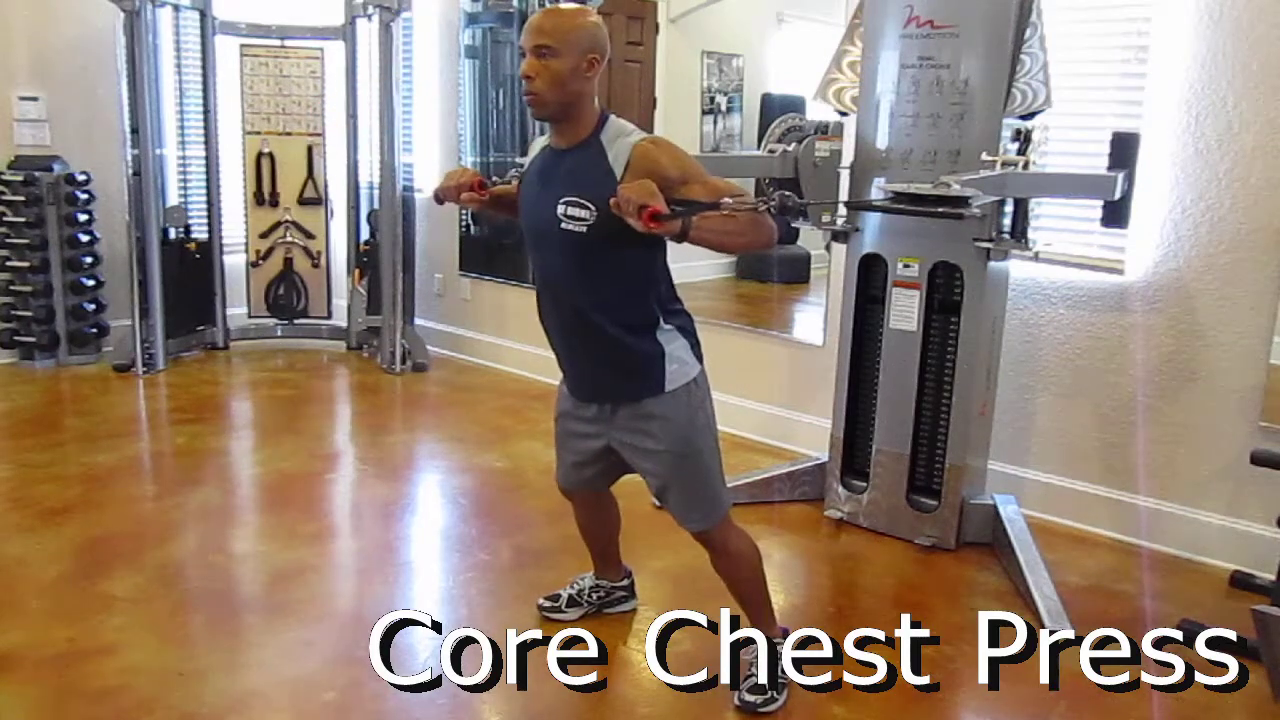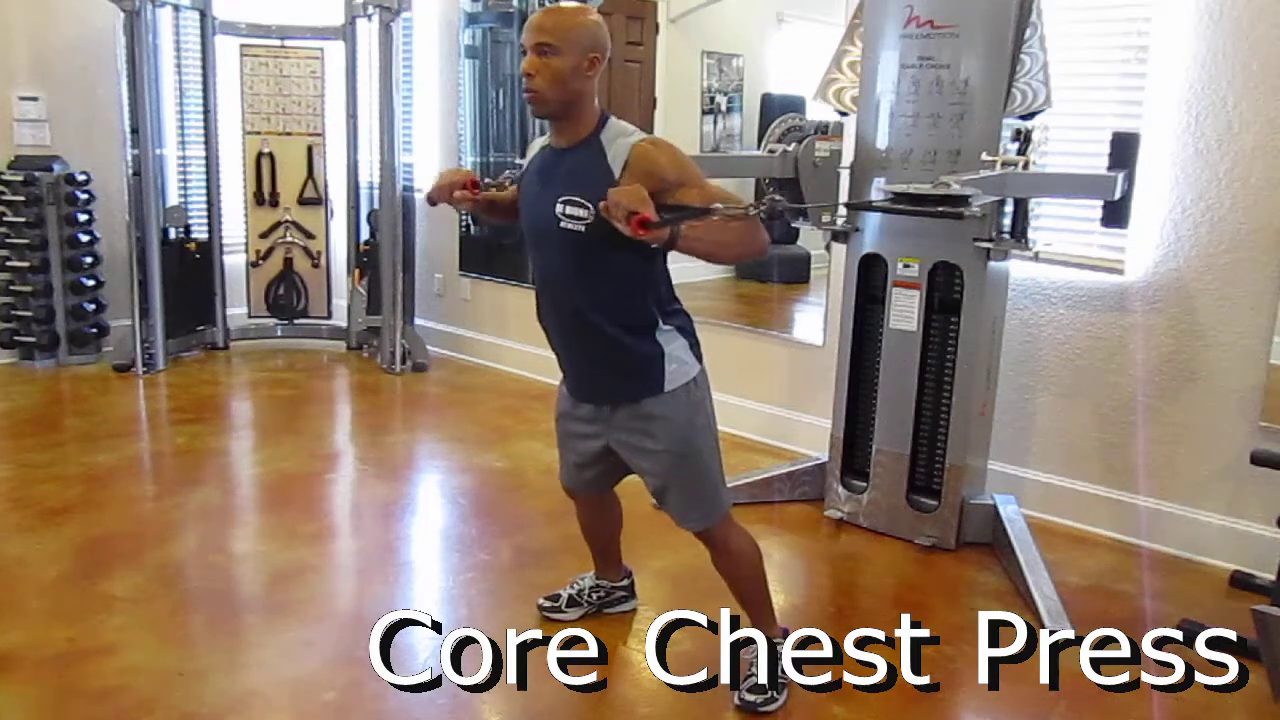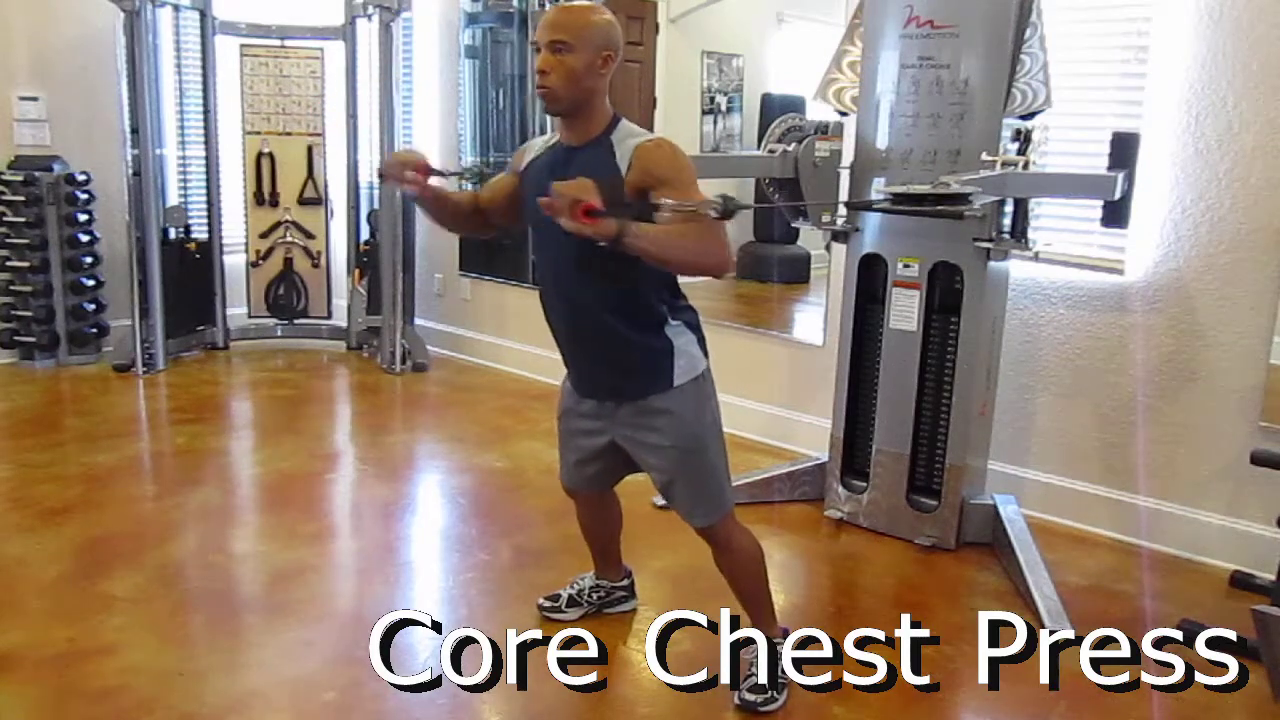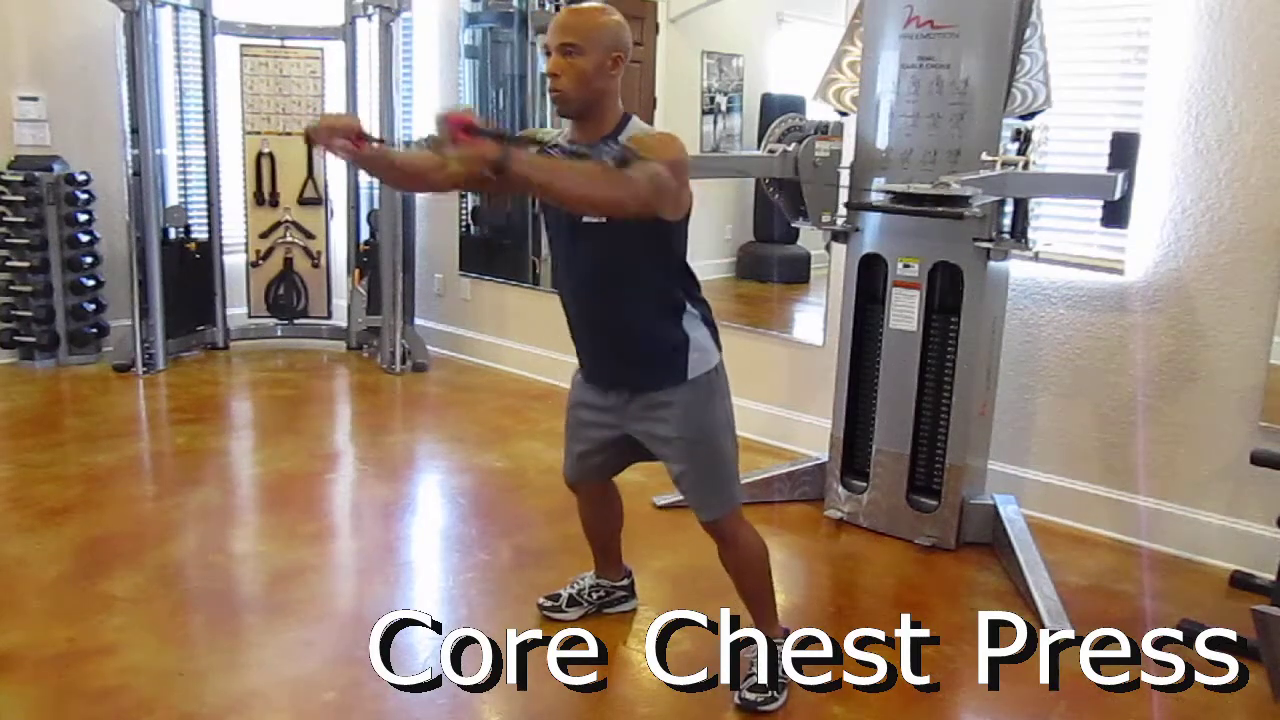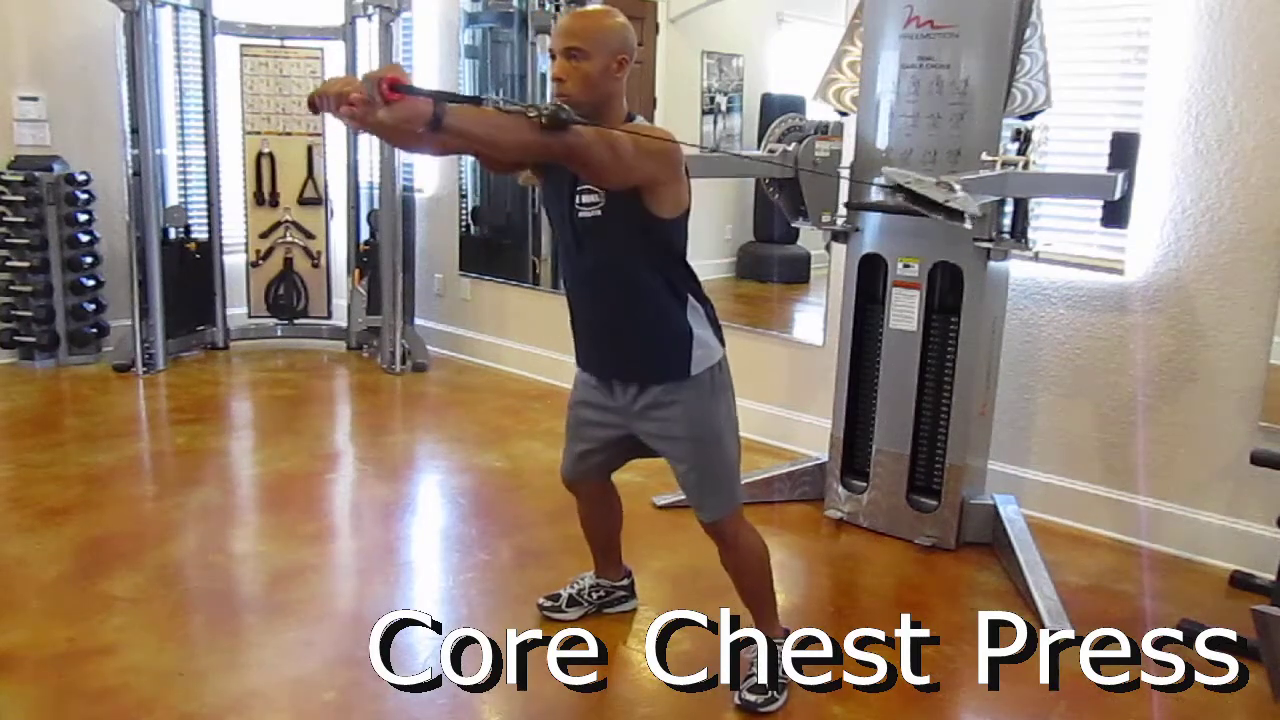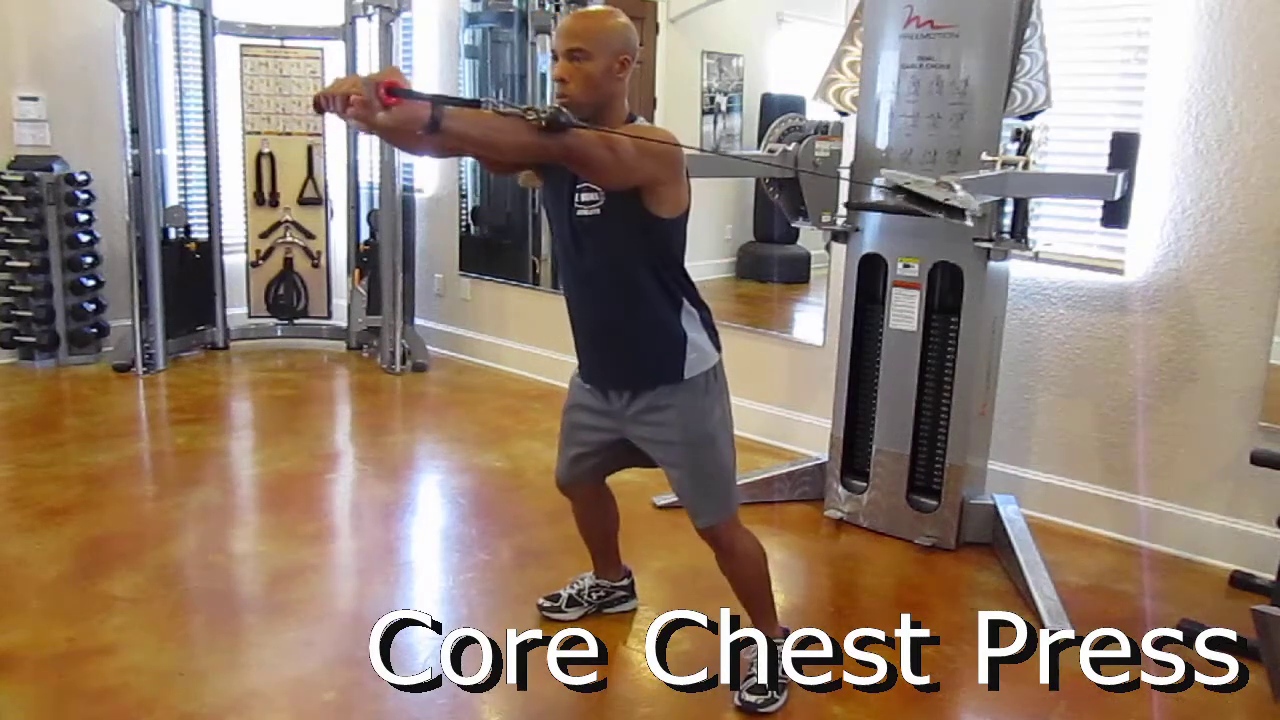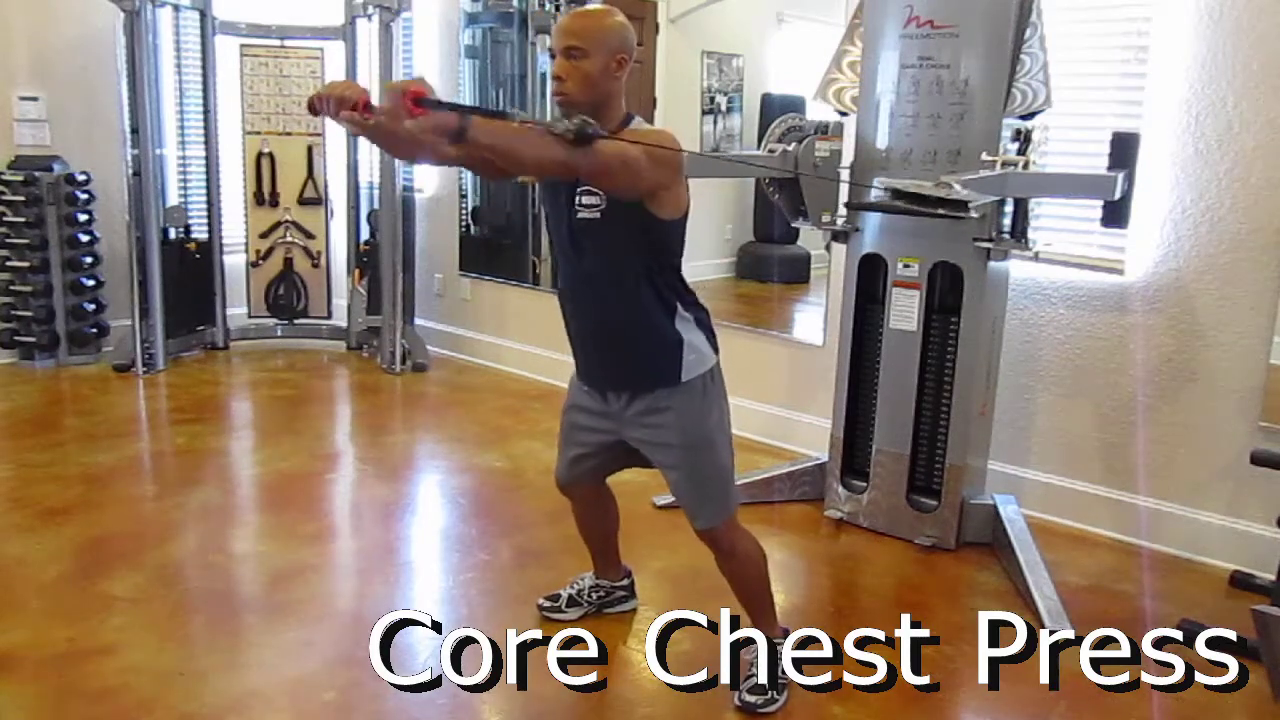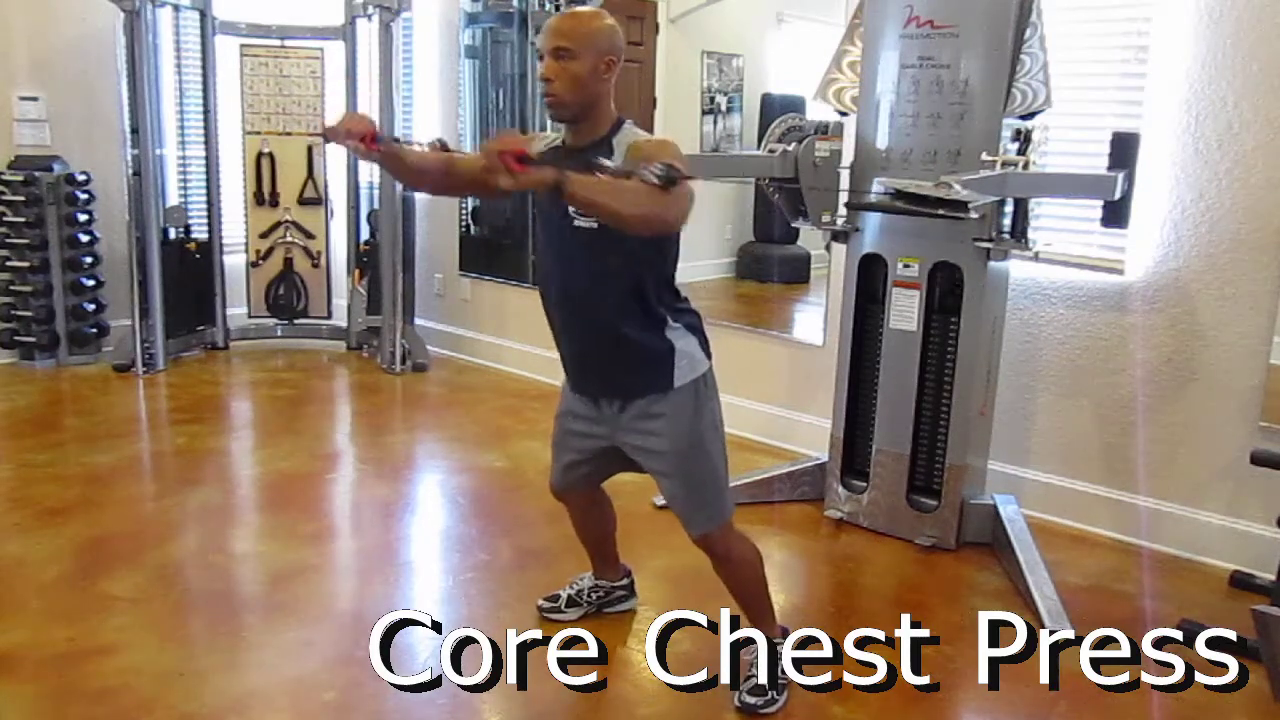
dt=0.2s
person 1, frame 1
left shoulder: (641, 155)
right shoulder: (540, 157)
left elbow: (759, 227)
left wrist: (673, 222)
right wrist: (484, 196)
left hip: (656, 386)
right hip: (581, 383)
left knee: (708, 525)
right knee: (581, 486)
left ankle: (769, 643)
right ankle: (611, 584)
person 1, frame 2
left shoulder: (641, 157)
right shoulder: (539, 157)
left elbow: (751, 236)
left wrist: (664, 229)
right wrist: (479, 199)
left hip: (655, 385)
right hip: (582, 382)
left knee: (709, 524)
right knee: (584, 489)
left ankle: (770, 644)
right ankle: (612, 584)
person 1, frame 3
left shoulder: (650, 158)
right shoulder: (537, 157)
left elbow: (715, 254)
right elbow: (476, 220)
left wrist: (612, 228)
right wrist: (427, 191)
left hip: (663, 382)
right hip: (587, 380)
left knee: (712, 520)
right knee: (584, 486)
left ankle: (769, 644)
right ankle: (611, 584)
person 1, frame 4
left shoulder: (654, 151)
right shoulder: (546, 150)
left elbow: (617, 196)
right elbow: (437, 171)
left wrist: (500, 158)
right wrist: (362, 149)
left hip: (678, 374)
right hip: (600, 372)
left knee: (720, 517)
right knee: (586, 478)
left ankle: (770, 643)
right ankle: (612, 582)
person 1, frame 5
left shoulder: (652, 151)
right shoulder: (546, 145)
left elbow: (567, 144)
right elbow: (454, 137)
left wrist: (430, 113)
right wrist: (364, 113)
left hip: (681, 374)
right hip: (603, 370)
left knee: (721, 518)
right knee: (583, 476)
left ankle: (770, 642)
right ankle: (611, 583)
person 1, frame 6
left shoulder: (653, 152)
right shoulder: (550, 150)
left elbow: (557, 142)
right elbow: (456, 143)
left wrist: (428, 114)
right wrist: (370, 115)
left hip: (676, 378)
right hip: (599, 374)
left knee: (717, 524)
right knee: (577, 479)
left ankle: (769, 645)
right ankle: (611, 583)
person 1, frame 7
left shoulder: (654, 152)
right shoulder: (548, 145)
left elbow: (582, 159)
right elbow: (448, 150)
left wrist: (451, 121)
right wrist: (366, 118)
left hip: (673, 379)
right hip: (598, 375)
left knee: (716, 526)
right knee: (577, 480)
left ankle: (770, 645)
right ankle: (611, 583)
person 1, frame 8
left shoulder: (648, 153)
right shoulder: (543, 152)
left elbow: (663, 211)
right elbow: (442, 174)
left wrist: (551, 179)
right wrist: (379, 147)
left hip: (664, 383)
right hip: (588, 380)
left knee: (711, 530)
right knee: (572, 484)
left ankle: (769, 646)
right ankle: (610, 583)
